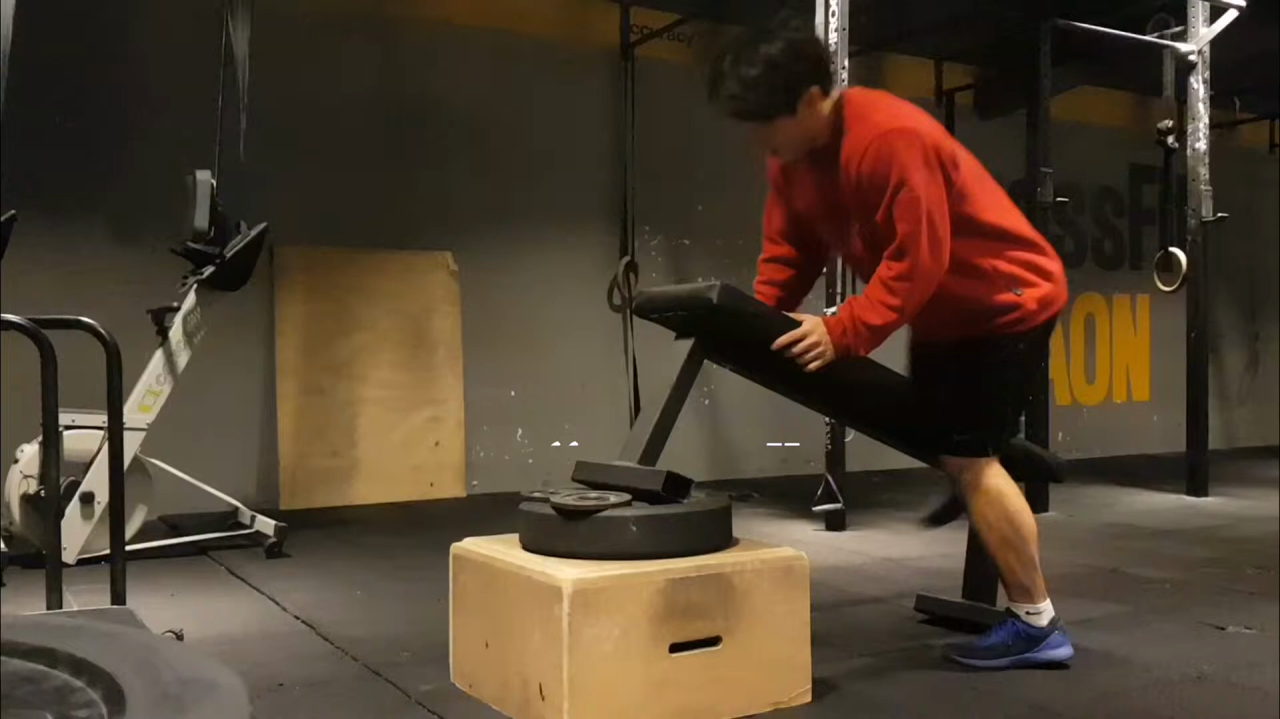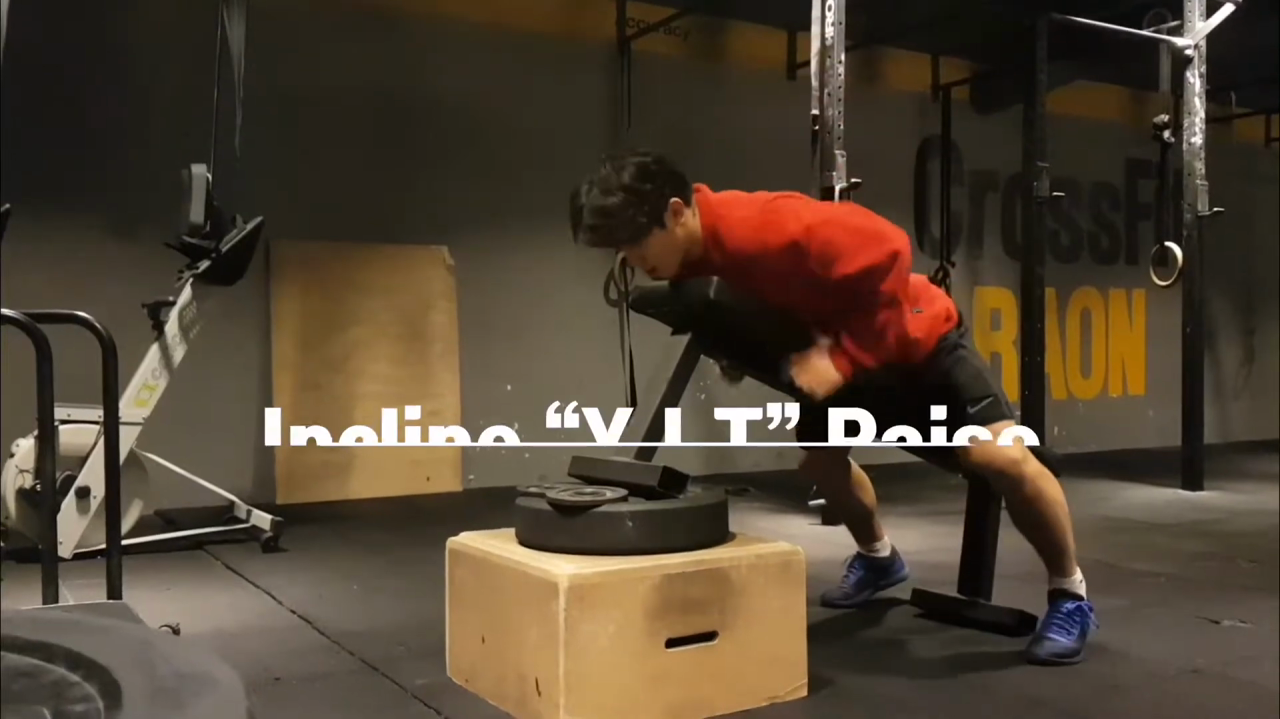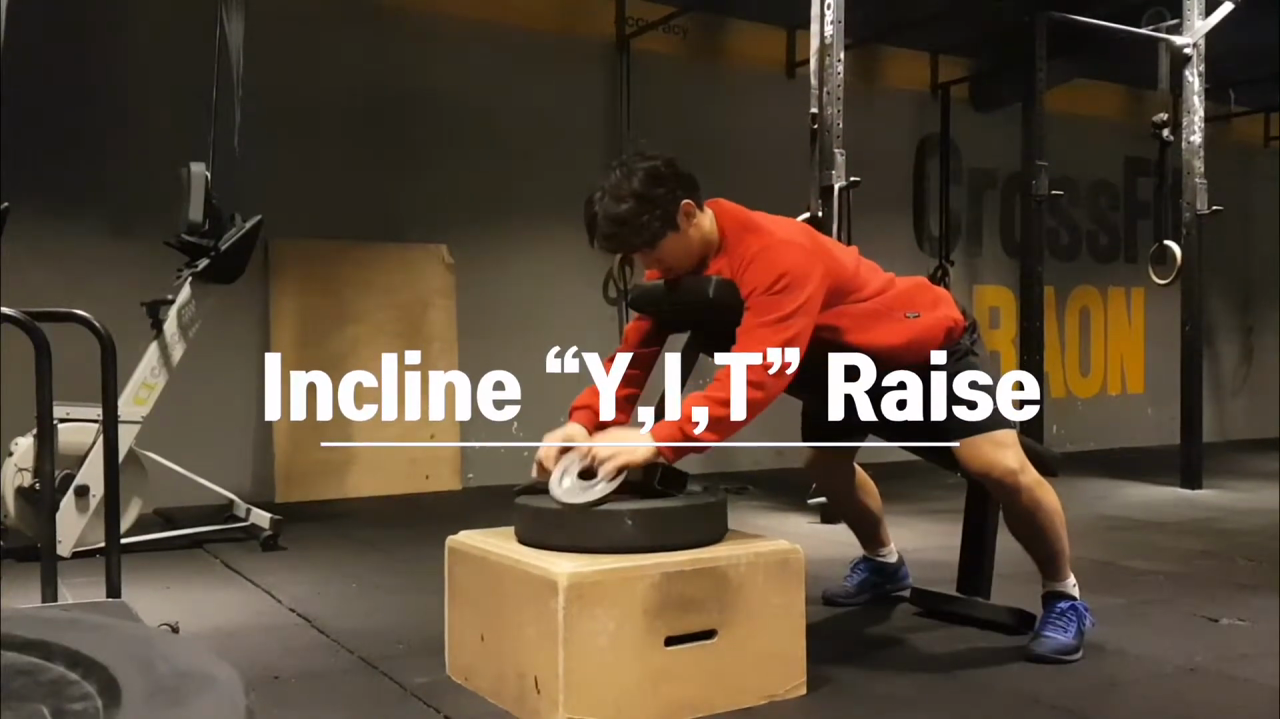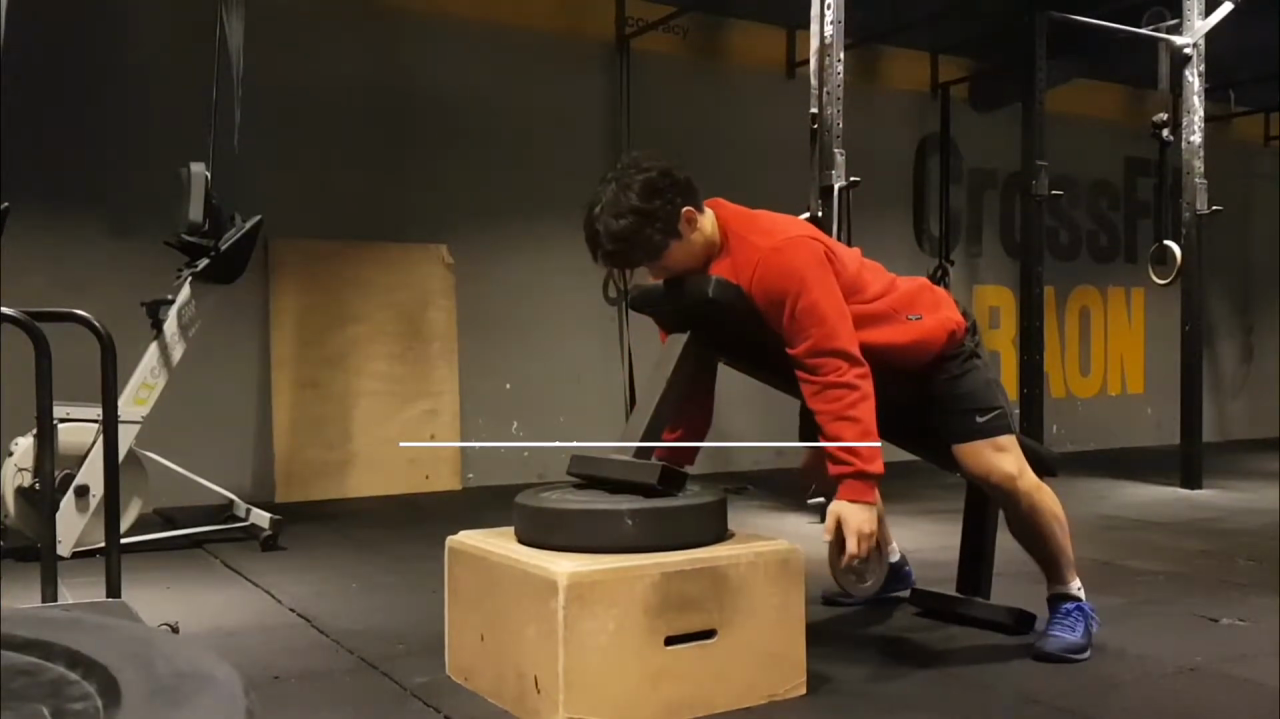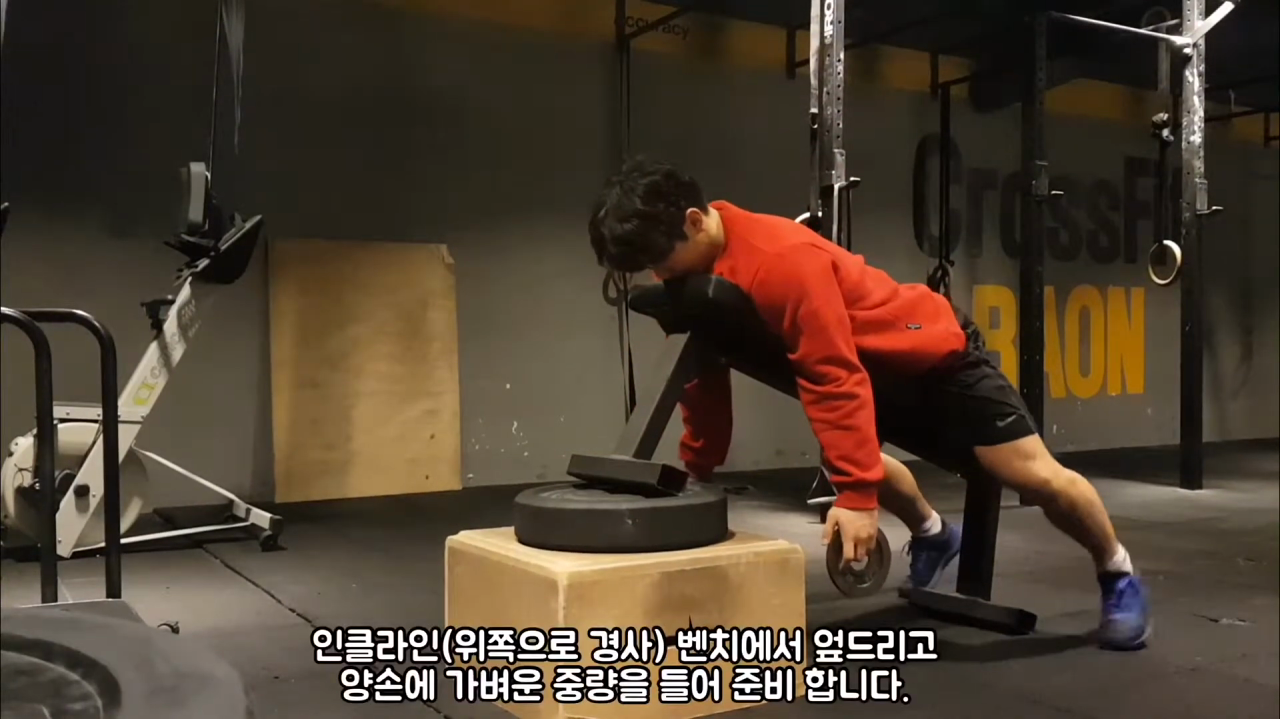
dt=1s
person 1, frame 1
left shoulder: (892, 136)
right shoulder: (791, 158)
left elbow: (918, 261)
right elbow: (791, 250)
left wrist: (841, 332)
left hip: (1005, 299)
right hip: (940, 306)
left knee: (968, 460)
right knee: (922, 418)
left ankle: (1036, 625)
person 1, frame 2
left shoulder: (755, 226)
right shoulder: (675, 252)
left elbow: (884, 251)
left wrist: (845, 358)
left hip: (916, 338)
right hip: (831, 355)
left knee: (1002, 459)
right knee: (818, 459)
left ankle: (1070, 596)
right ankle: (878, 557)
person 1, frame 3
left shoulder: (774, 253)
right shoulder: (681, 261)
left elbow: (760, 373)
right elbow: (638, 354)
left wrist: (659, 439)
right wrist: (584, 420)
left hip: (927, 342)
right hip: (852, 357)
left knee: (999, 466)
right knee: (824, 460)
left ankle: (1064, 598)
right ankle: (884, 562)
person 1, frame 4
left shoulder: (780, 253)
right shoulder: (686, 269)
left elbow: (836, 371)
right elbow: (692, 378)
left wrist: (857, 486)
right wrist: (666, 470)
left hip: (931, 342)
right hip: (871, 357)
left knee: (999, 471)
right knee: (821, 464)
left ankle: (1070, 600)
right ankle: (889, 563)
person 1, frame 5
left shoulder: (781, 258)
right shoulder: (694, 271)
left elbow: (835, 378)
right elbow: (705, 375)
left wrist: (857, 495)
right wrist: (696, 473)
left hip: (932, 349)
right hip: (873, 369)
left knee: (1030, 472)
right knee: (849, 455)
left ankle: (1118, 573)
right ankle: (933, 534)
